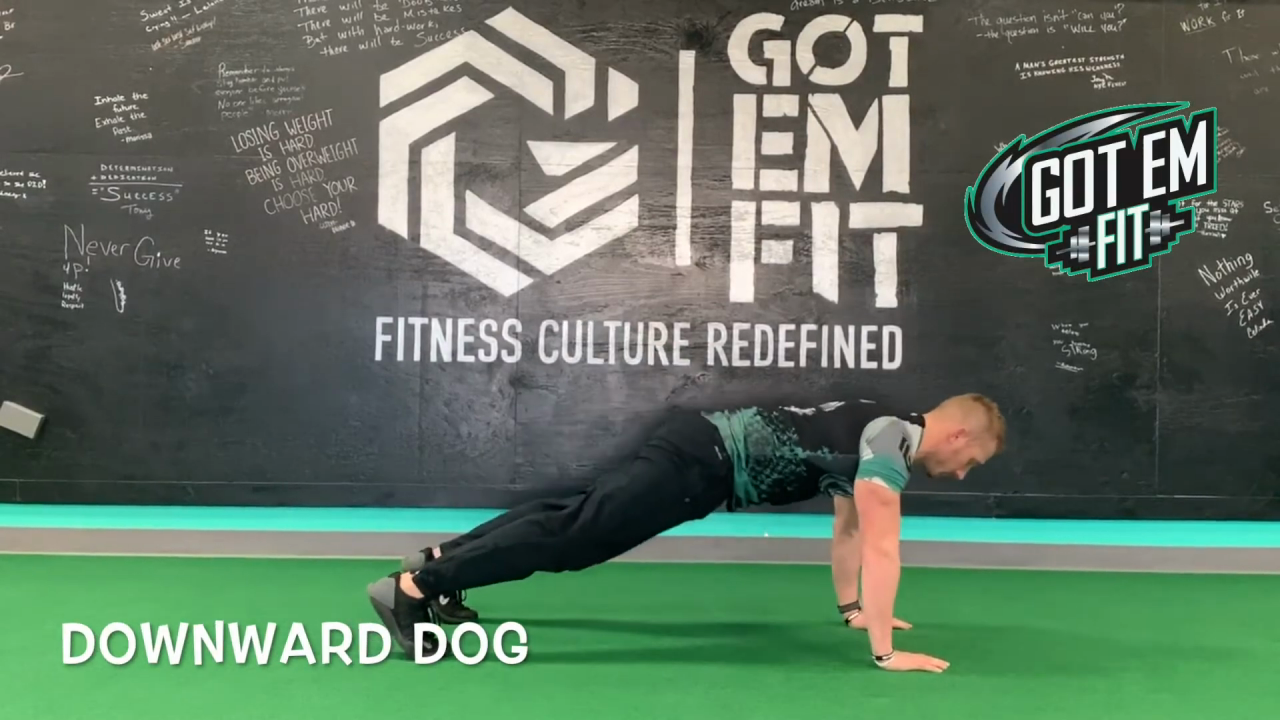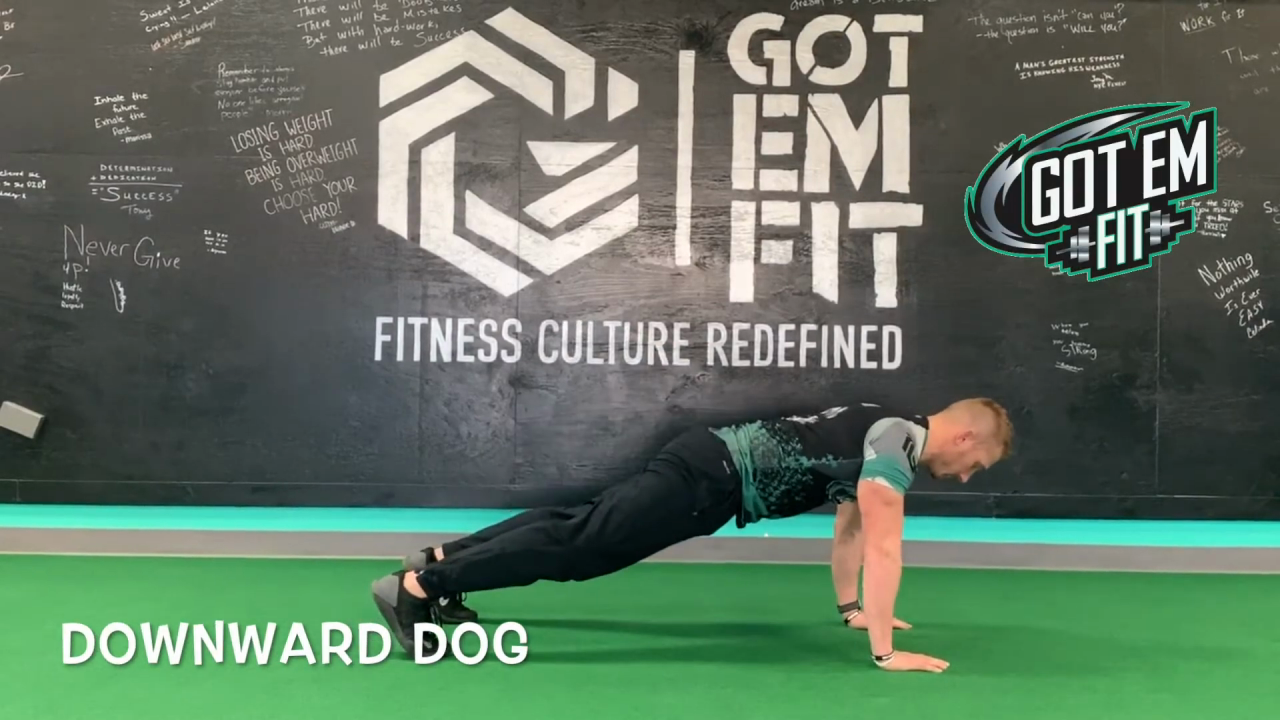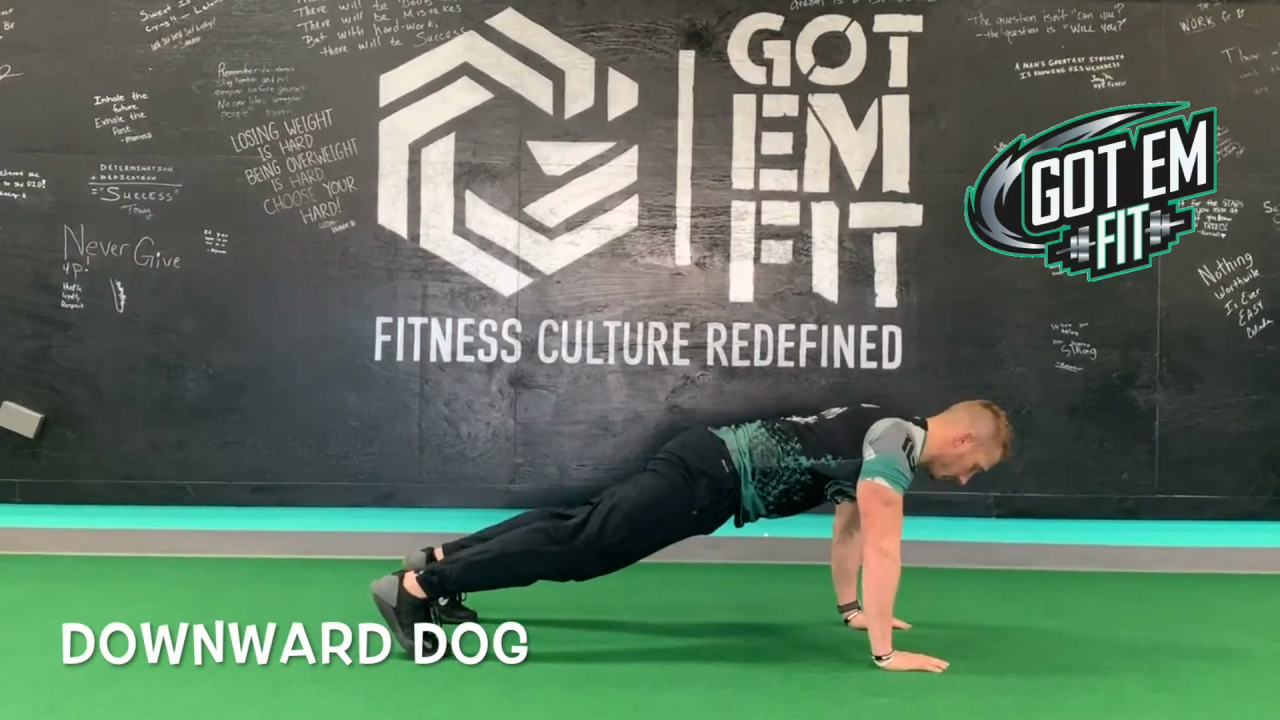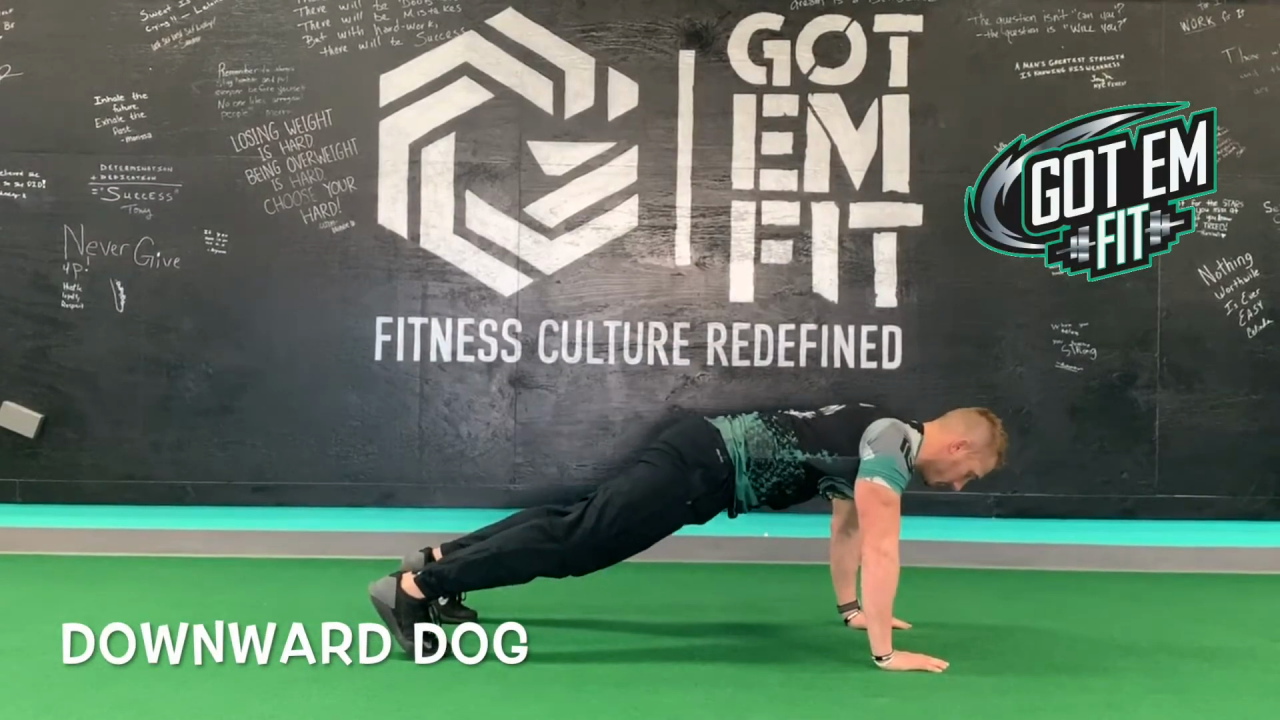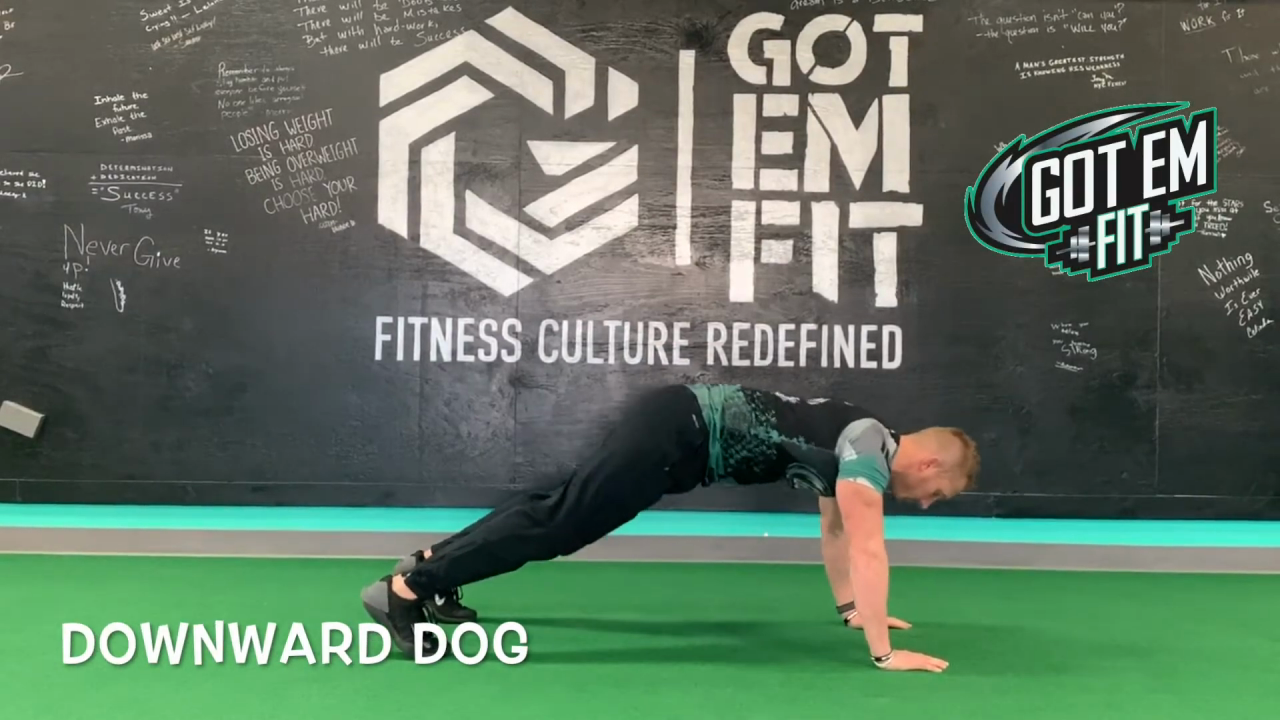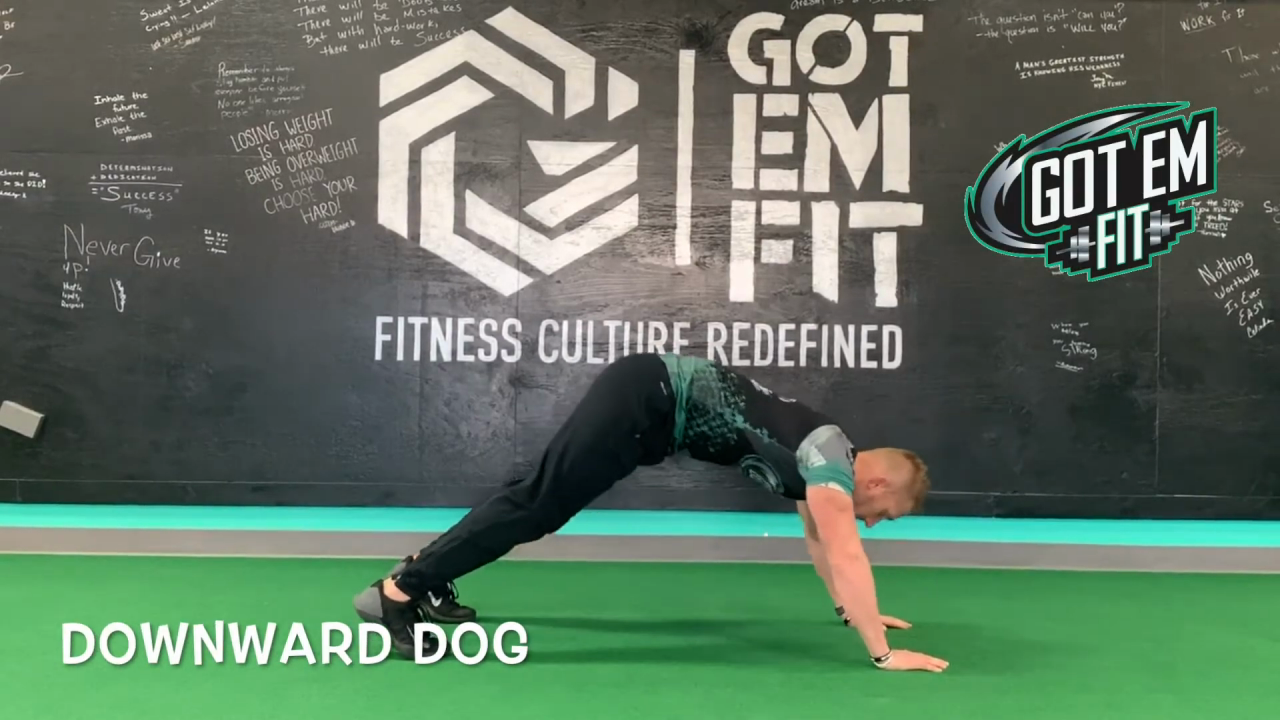
dt=0.3s
person 1, frame 1
left shoulder: (879, 433)
right shoulder: (892, 442)
left elbow: (847, 526)
right elbow: (881, 548)
left wrist: (851, 606)
right wrist: (886, 653)
left hip: (702, 448)
right hip: (700, 461)
left knee: (577, 517)
right knee: (571, 536)
left ankle: (439, 560)
right ankle: (409, 588)
person 1, frame 2
left shoulder: (884, 435)
right shoulder: (895, 443)
left elbow: (849, 528)
right elbow: (883, 550)
left wrist: (850, 607)
right wrist: (885, 652)
left hip: (711, 461)
right hip: (708, 478)
left knee: (581, 525)
right knee: (578, 546)
left ankle: (441, 559)
right ankle: (414, 587)
person 1, frame 3
left shoulder: (883, 436)
right shoulder: (895, 445)
left elbow: (848, 525)
right elbow: (882, 550)
left wrist: (850, 607)
right wrist: (884, 650)
left hip: (710, 462)
right hip: (707, 477)
left knee: (581, 526)
right knee: (577, 547)
left ankle: (442, 559)
right ankle: (414, 586)
person 1, frame 4
left shoulder: (878, 437)
right shoulder: (892, 445)
left elbow: (845, 527)
right elbow: (880, 550)
left wrist: (851, 606)
right wrist: (885, 652)
left hip: (704, 456)
right hip: (701, 466)
left knee: (578, 522)
right knee: (573, 541)
left ankle: (439, 560)
right ankle: (412, 587)
person 1, frame 5
left shoulder: (856, 446)
right shoulder: (870, 449)
left elbow: (835, 528)
right elbow: (868, 552)
left wrist: (850, 607)
right wrist: (884, 652)
left hip: (678, 424)
right hip: (675, 431)
left knee: (562, 509)
right knee: (558, 522)
left ankle: (430, 563)
right ankle: (403, 590)
person 1, frame 6
left shoulder: (821, 455)
right shoulder: (828, 457)
left elbow: (820, 538)
right elbow: (846, 553)
left wrist: (849, 609)
right wrist: (884, 654)
left hip: (651, 393)
right hip: (645, 396)
left knee: (540, 497)
right knee: (538, 503)
left ankle: (422, 569)
right ankle: (396, 592)
